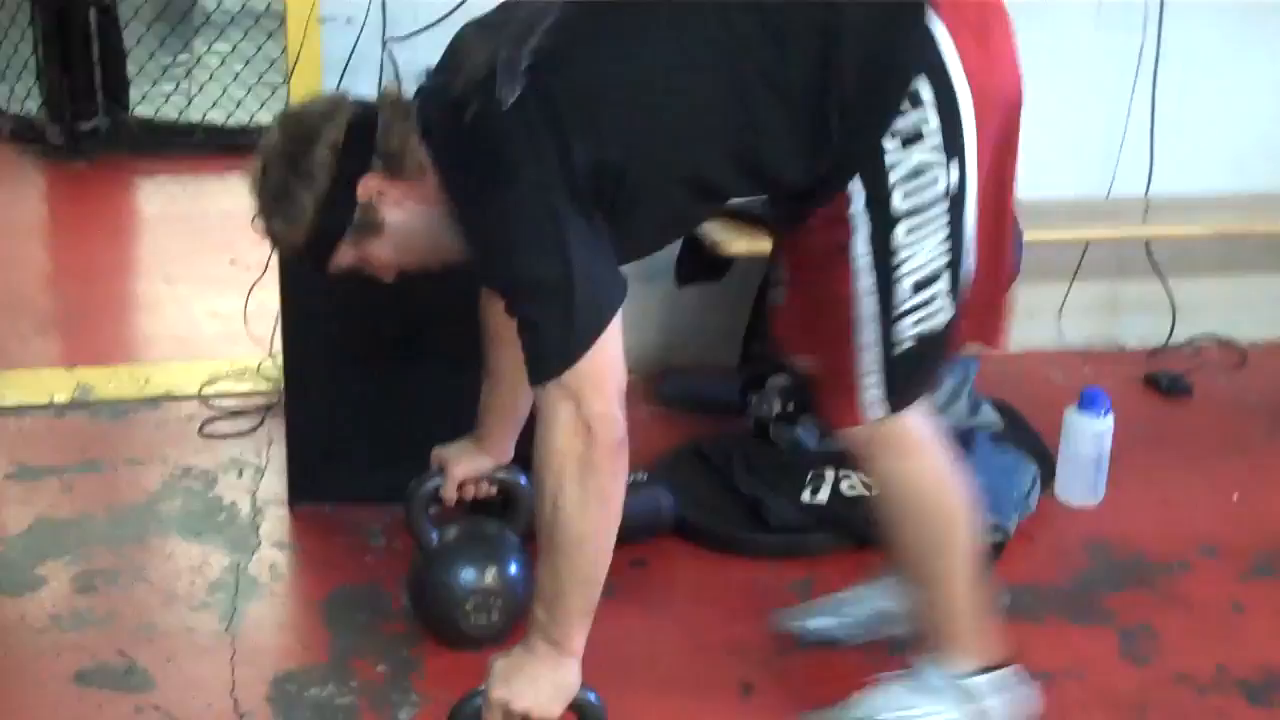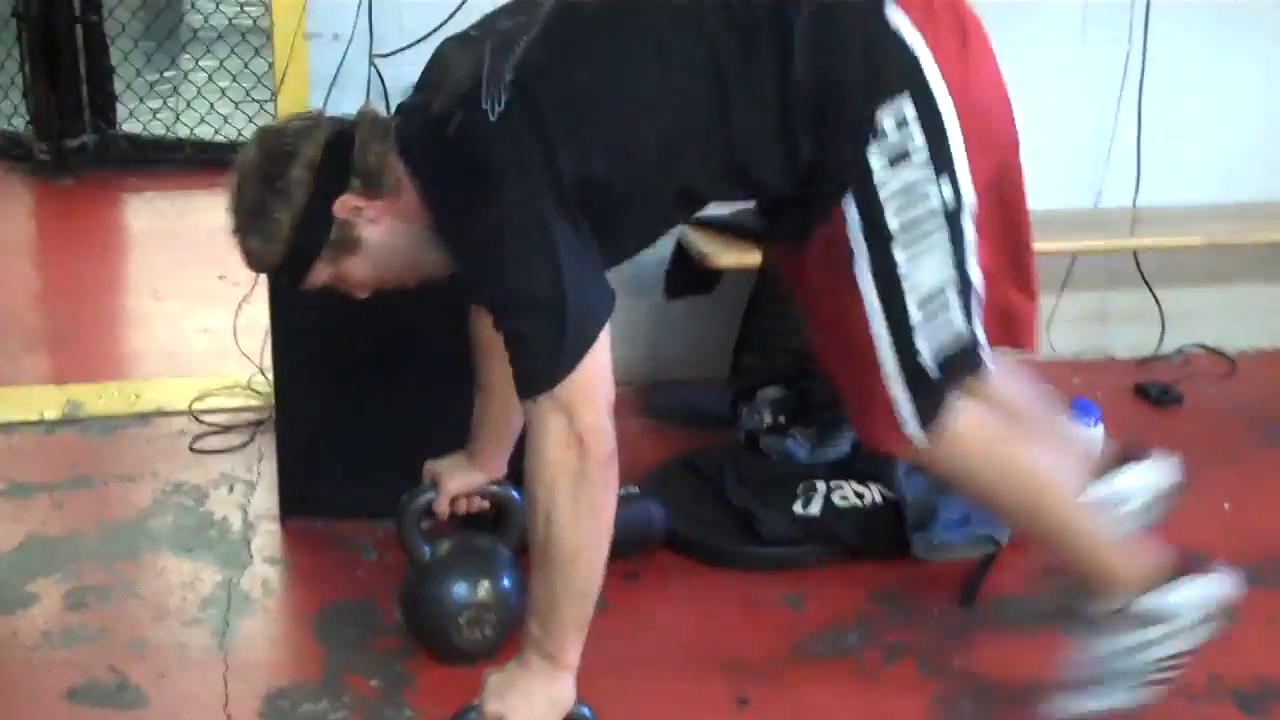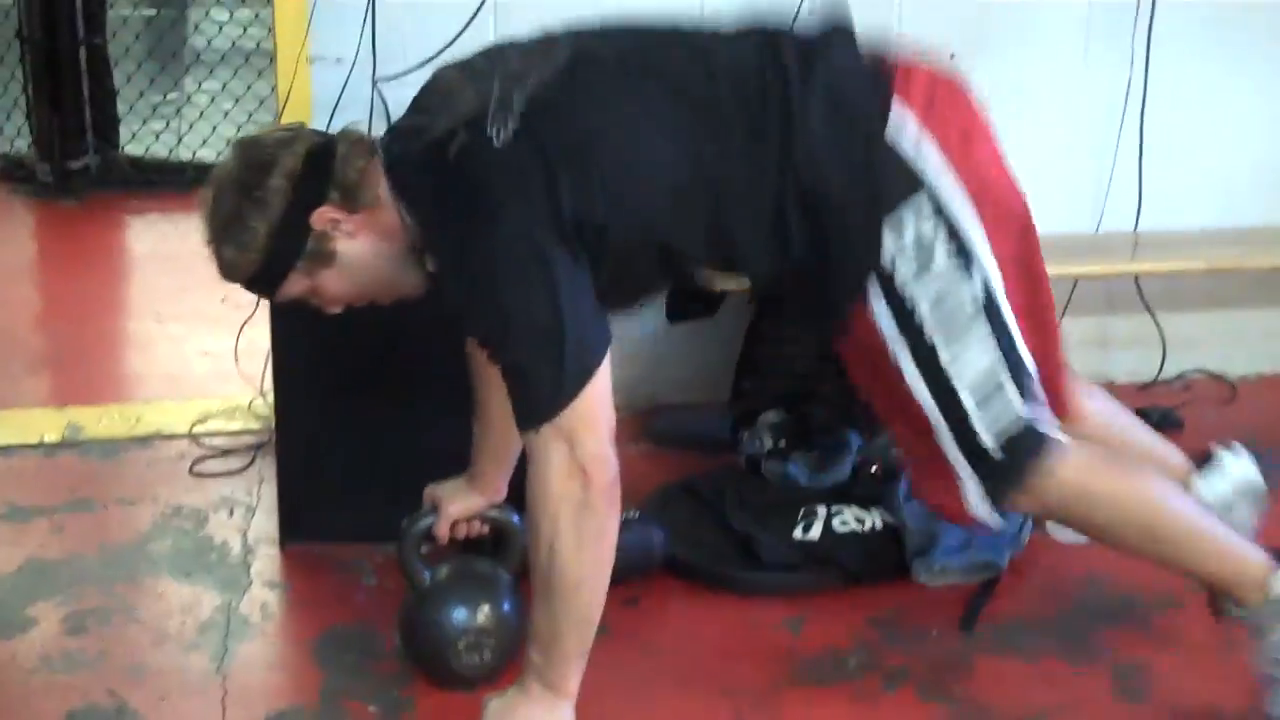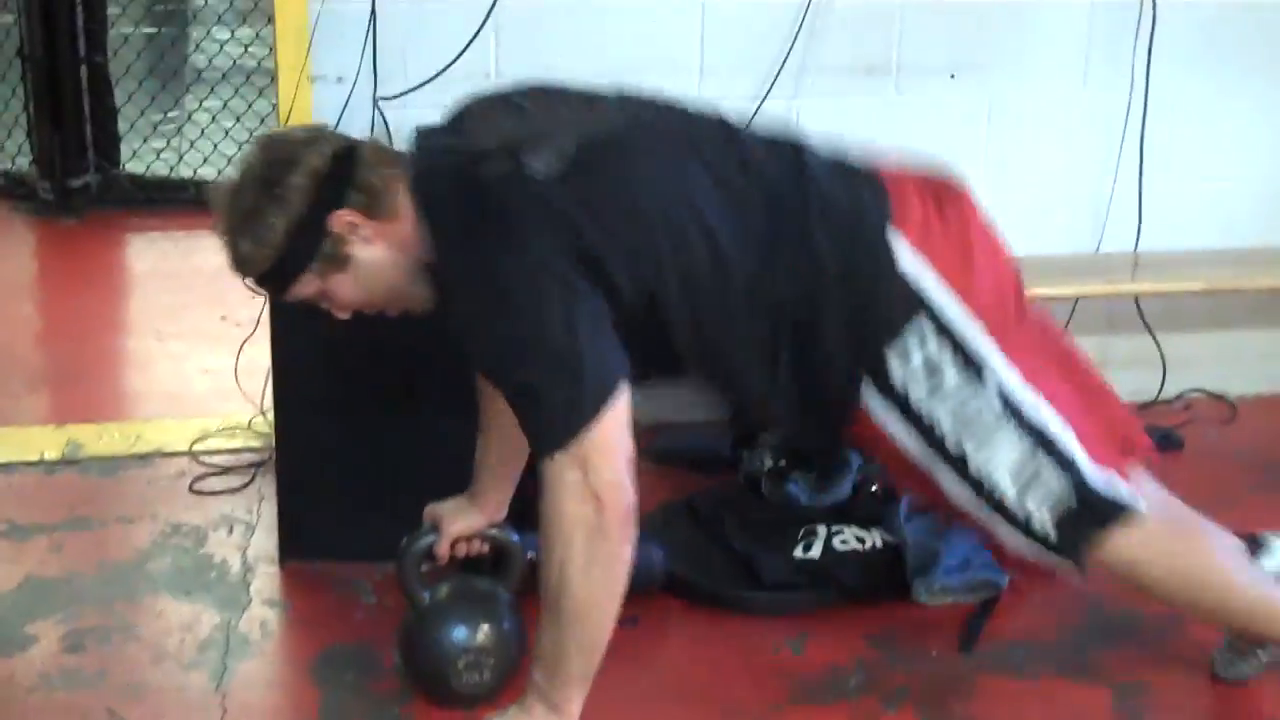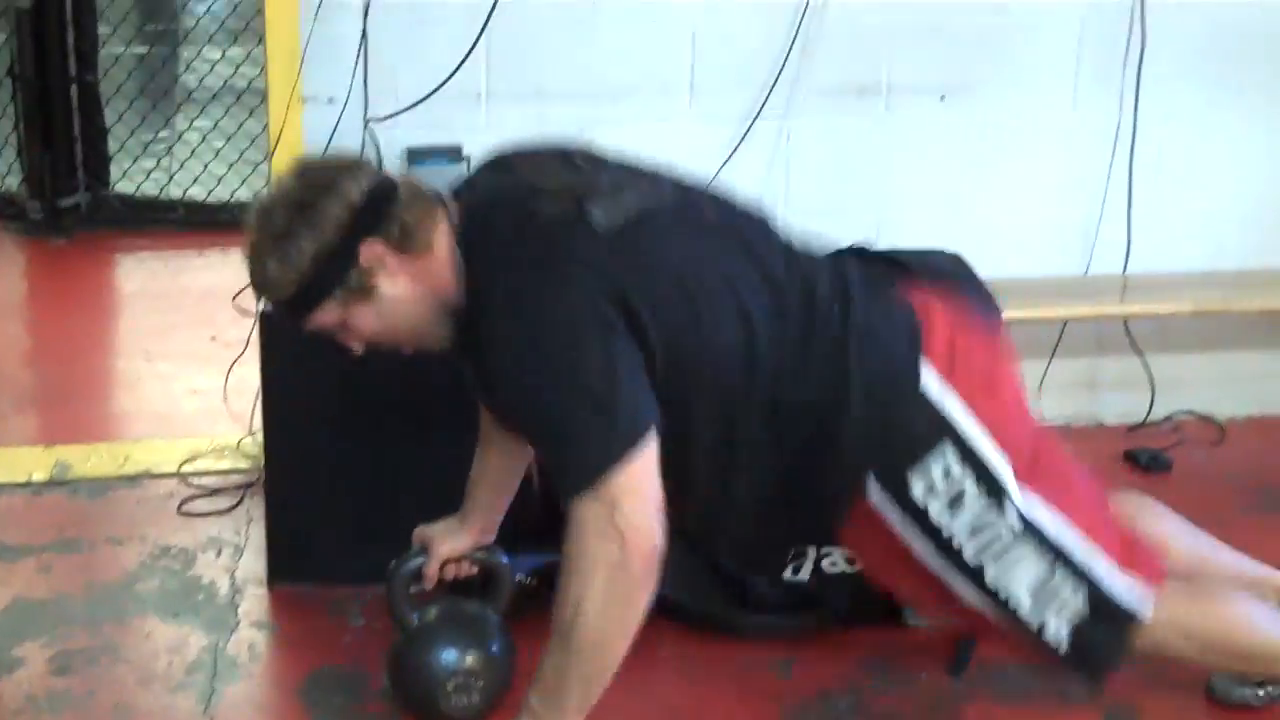
dt=0.1s
person 1, frame 1
left shoulder: (503, 169)
right shoulder: (437, 122)
left elbow: (590, 420)
right elbow: (515, 285)
left wrist: (554, 652)
right wrist: (492, 443)
left knee: (869, 399)
right knee: (826, 343)
right ankle: (931, 578)
person 1, frame 2
left shoulder: (506, 204)
right shoulder: (433, 131)
left elbow: (578, 430)
right elbow: (504, 296)
right wrist: (485, 457)
left knee: (915, 402)
right knee: (918, 346)
left ankle: (1149, 590)
right ankle: (1104, 481)
person 1, frame 3
left shoulder: (479, 217)
right shoulder: (430, 148)
left elbow: (580, 459)
right elbow: (505, 321)
right wrist: (485, 478)
left hip: (883, 162)
right hip: (846, 133)
left knee: (1005, 450)
right knee: (1015, 395)
person 1, frame 4
left shoulder: (503, 242)
right shoulder: (453, 170)
left elbow: (598, 487)
right elbow: (518, 348)
right wrist: (486, 499)
left hip: (887, 290)
right hip: (871, 239)
left knee: (1082, 508)
right knee: (1057, 447)
person 1, frame 5
left shoulder: (537, 291)
right shoulder: (494, 207)
left elbow: (625, 531)
right elbow: (521, 366)
right wrist: (476, 519)
left hip: (886, 415)
right hip: (867, 338)
left knee: (1112, 604)
right knee: (1078, 518)
